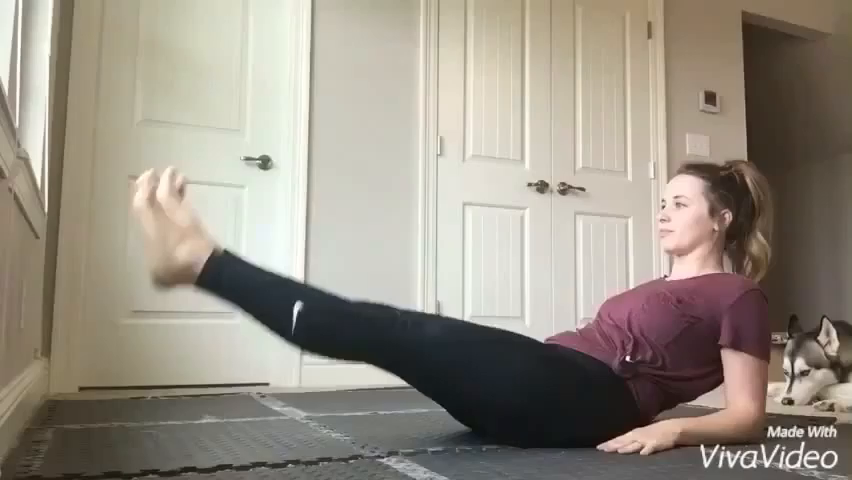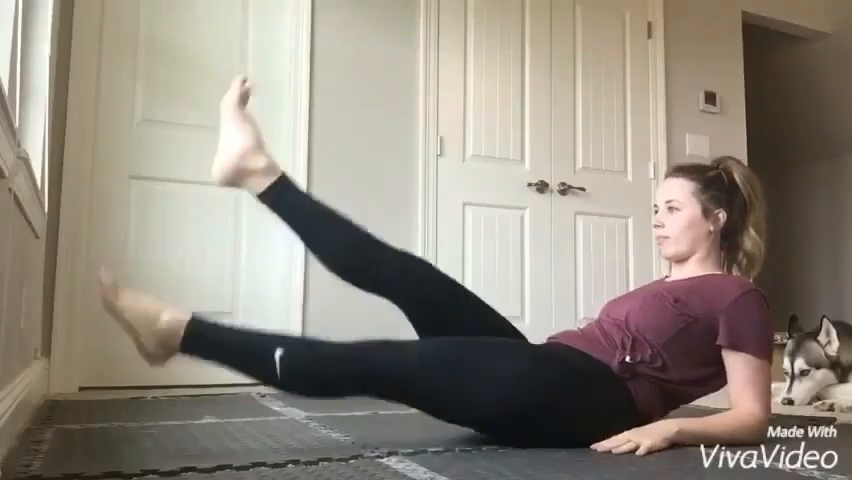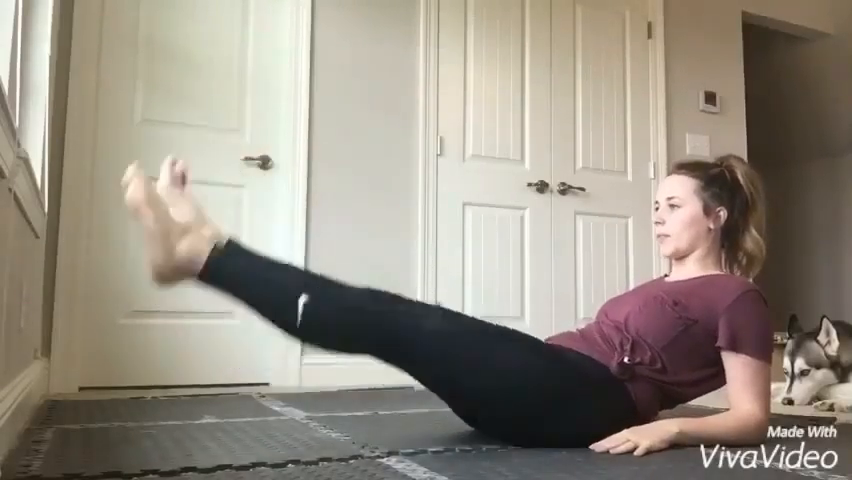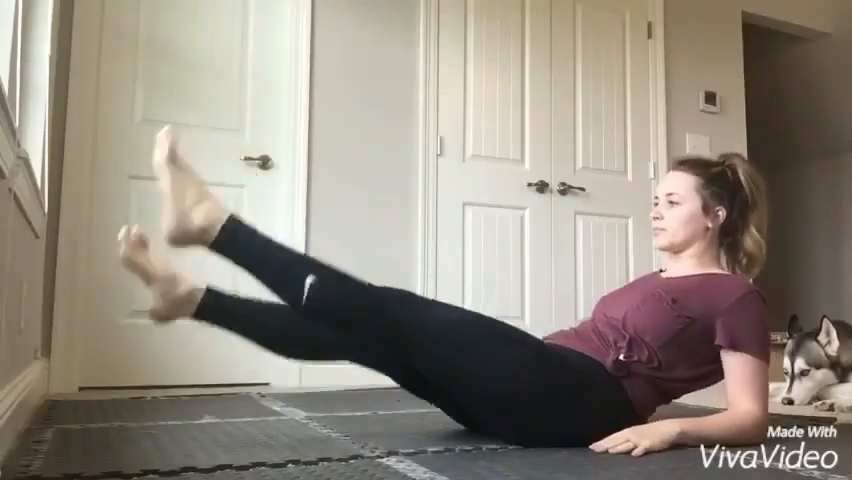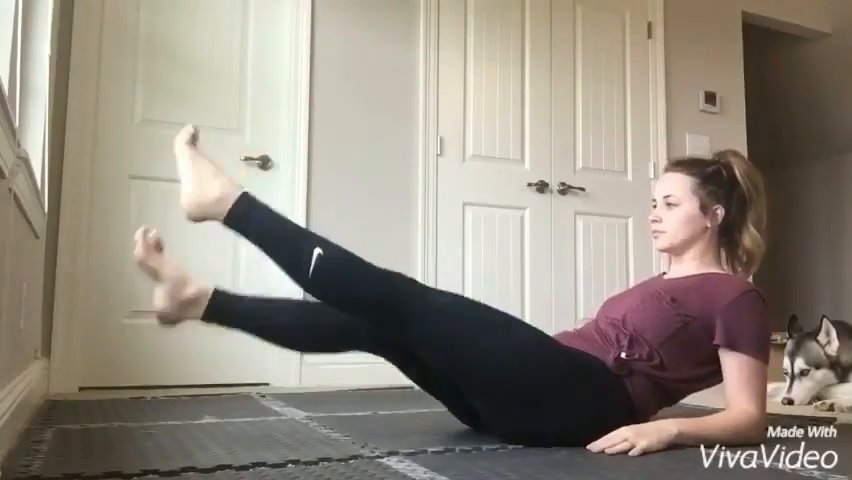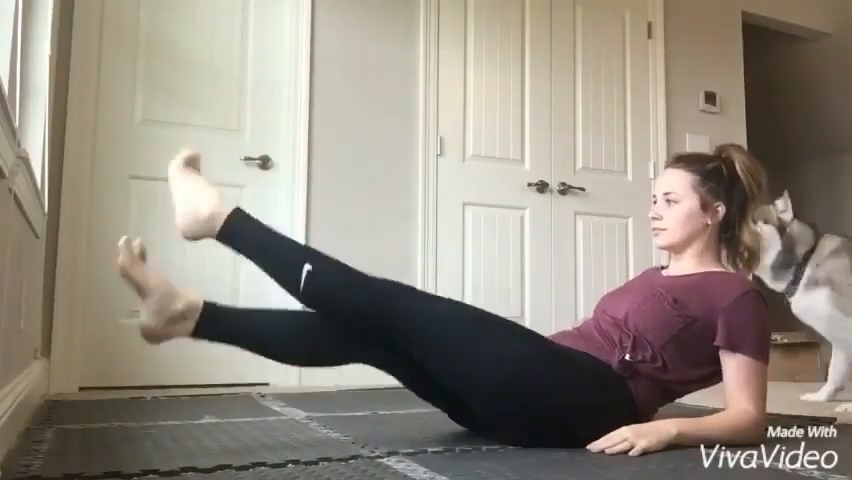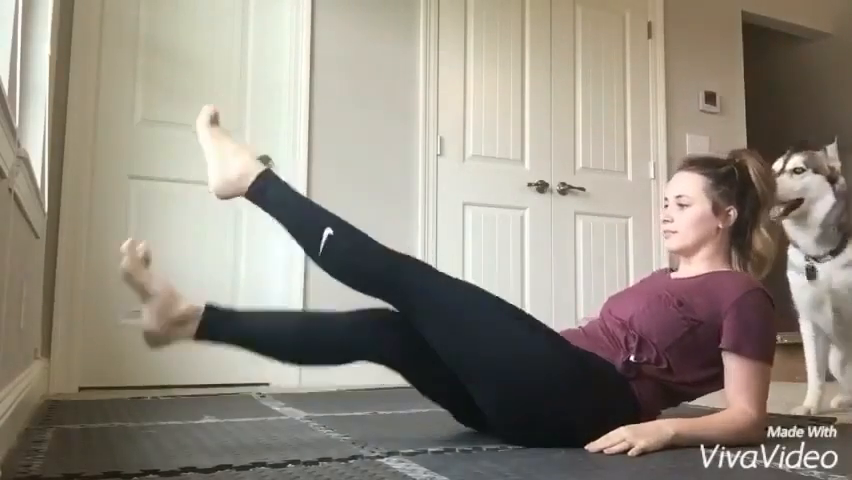
dt=0.5s
person 1, frame 1
left shoulder: (734, 297)
right shoulder: (668, 289)
left elbow: (748, 413)
left wrist: (675, 426)
left hip: (582, 401)
right hip: (554, 392)
left knee: (381, 331)
right knee: (394, 327)
left ankle: (199, 261)
right ankle: (203, 257)
person 1, frame 2
left shoulder: (736, 299)
right shoulder: (666, 289)
left elbow: (750, 418)
left wrist: (669, 426)
left hip: (583, 404)
right hip: (545, 389)
left knee: (375, 363)
right knee: (412, 279)
left ankle: (183, 331)
right ankle: (258, 173)
person 1, frame 3
left shoulder: (737, 301)
right shoulder: (667, 287)
left elbow: (750, 417)
left wrist: (668, 423)
left hip: (581, 403)
right hip: (549, 390)
left knee: (389, 321)
right knee: (396, 329)
left ankle: (205, 253)
right ankle: (201, 252)
person 1, frame 4
left shoulder: (735, 297)
right shoulder: (660, 282)
left elbow: (750, 418)
left wrist: (669, 427)
left hip: (581, 403)
right hip: (543, 397)
left knee: (390, 311)
right knee: (366, 330)
left ankle: (216, 223)
right ankle: (192, 298)
person 1, frame 5
left shoulder: (733, 297)
right shoulder: (664, 286)
left elbow: (750, 415)
left wrist: (668, 426)
left hip: (582, 401)
right hip: (544, 394)
left knee: (399, 301)
right knee: (370, 315)
left ankle: (226, 204)
right ankle: (198, 300)
person 1, frame 6
left shoulder: (735, 298)
right shoulder: (658, 280)
left elbow: (748, 418)
left wrist: (666, 428)
left hip: (587, 405)
right hip: (542, 392)
left knee: (392, 307)
right knee: (365, 327)
right ankle: (191, 313)
person 1, frame 7
left shoulder: (741, 299)
right shoulder: (671, 280)
left elbow: (748, 418)
left wrist: (667, 427)
left hip: (589, 402)
right hip: (549, 393)
left knee: (414, 284)
right knee: (386, 329)
right ankle: (189, 317)
